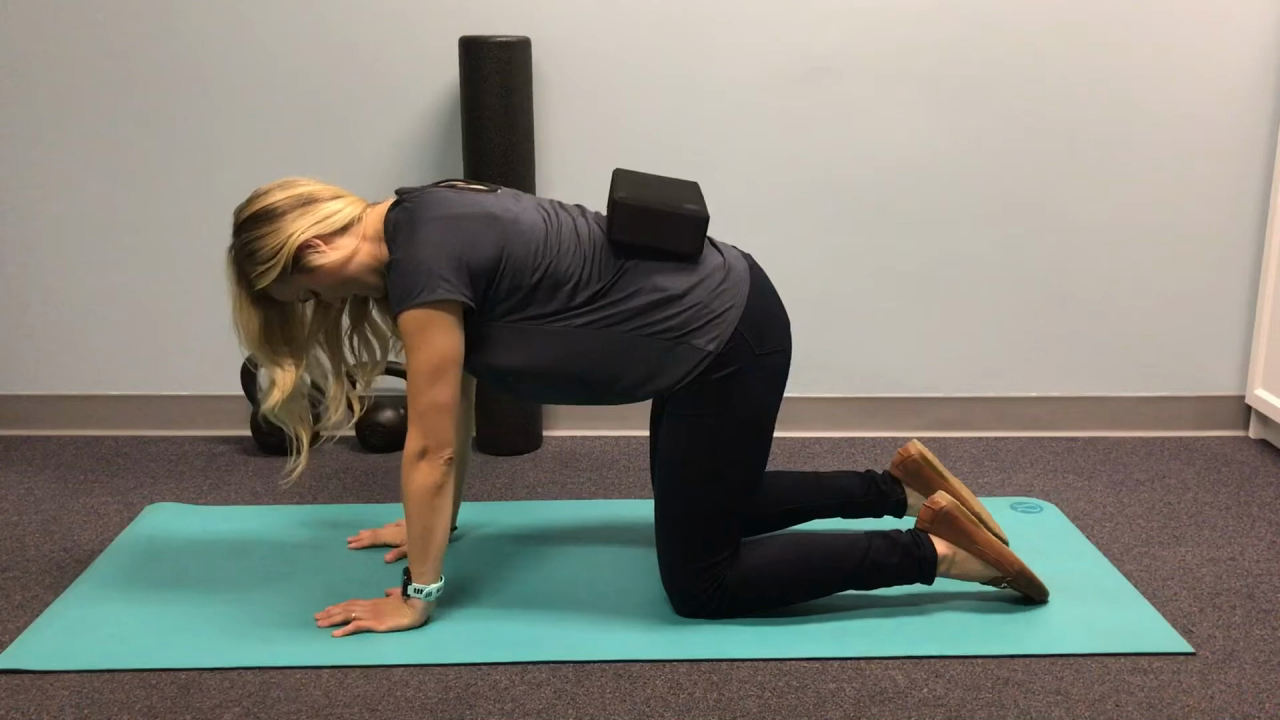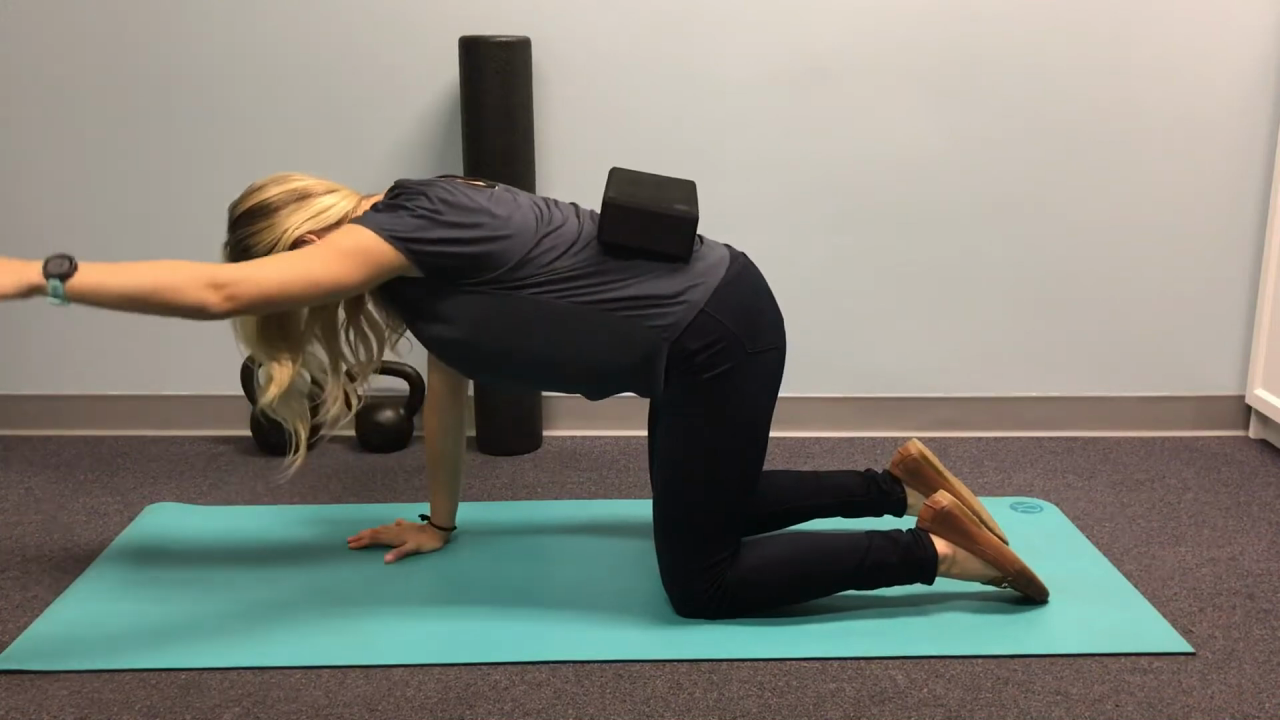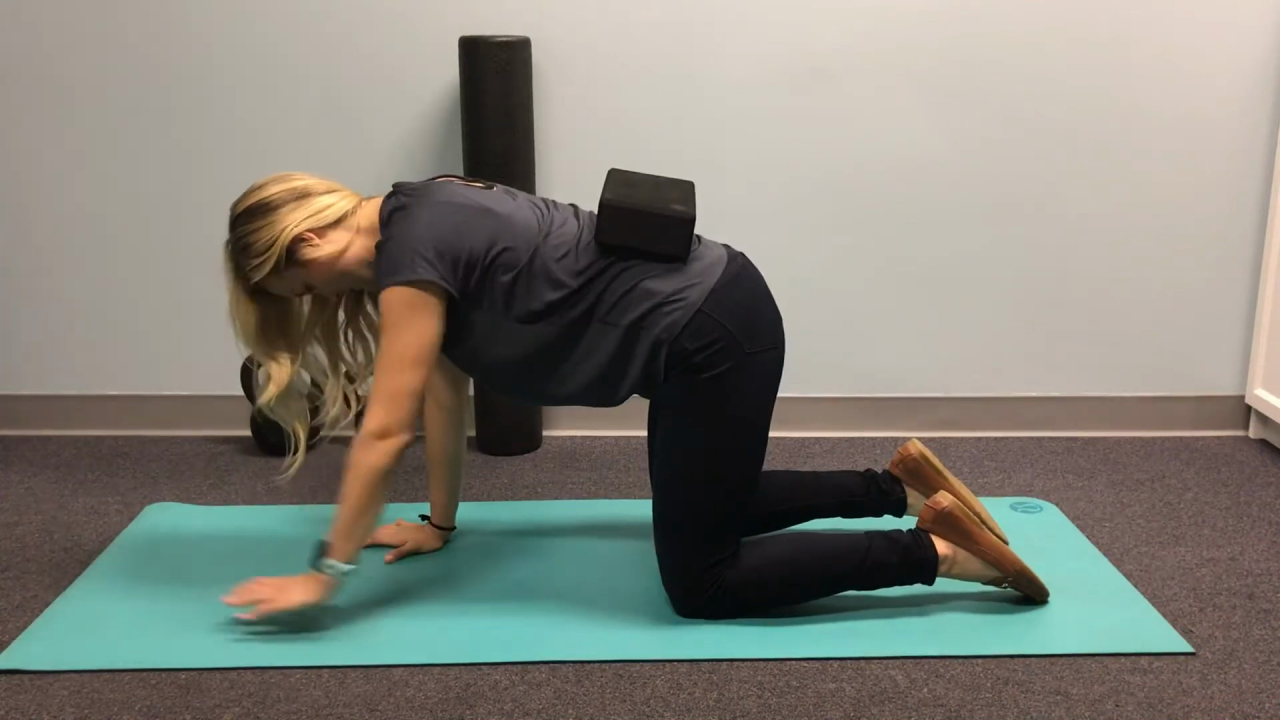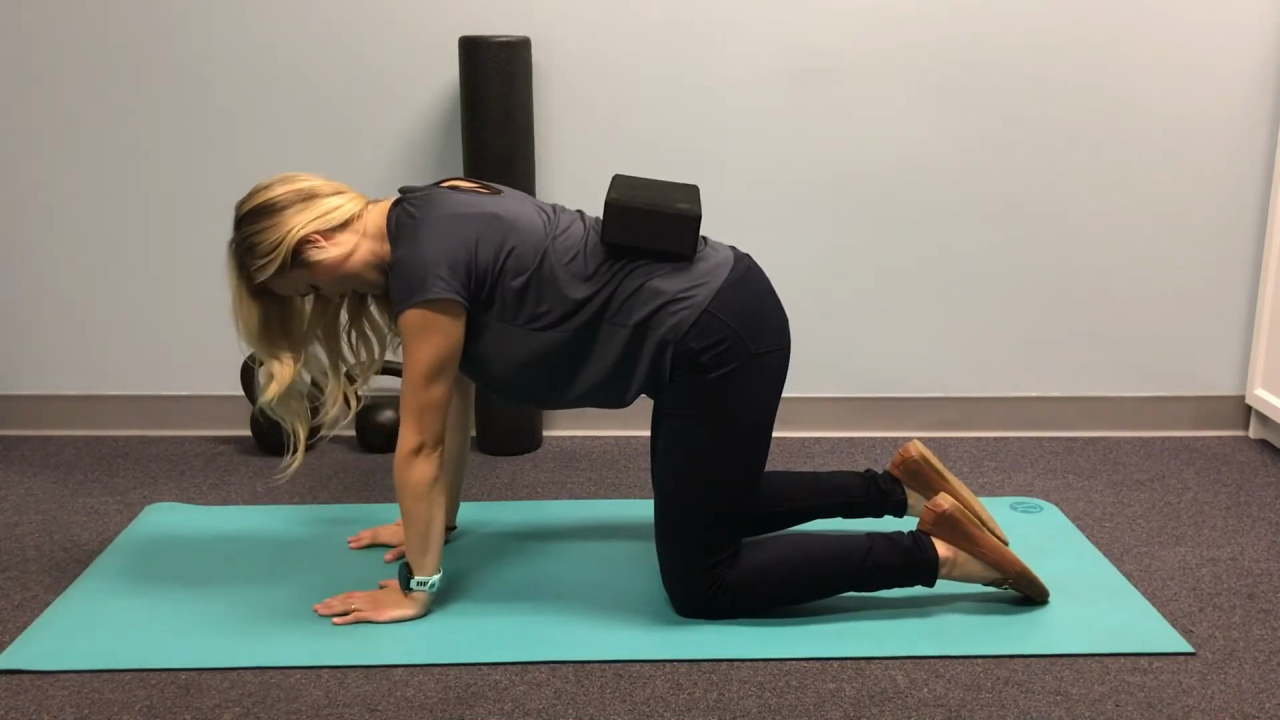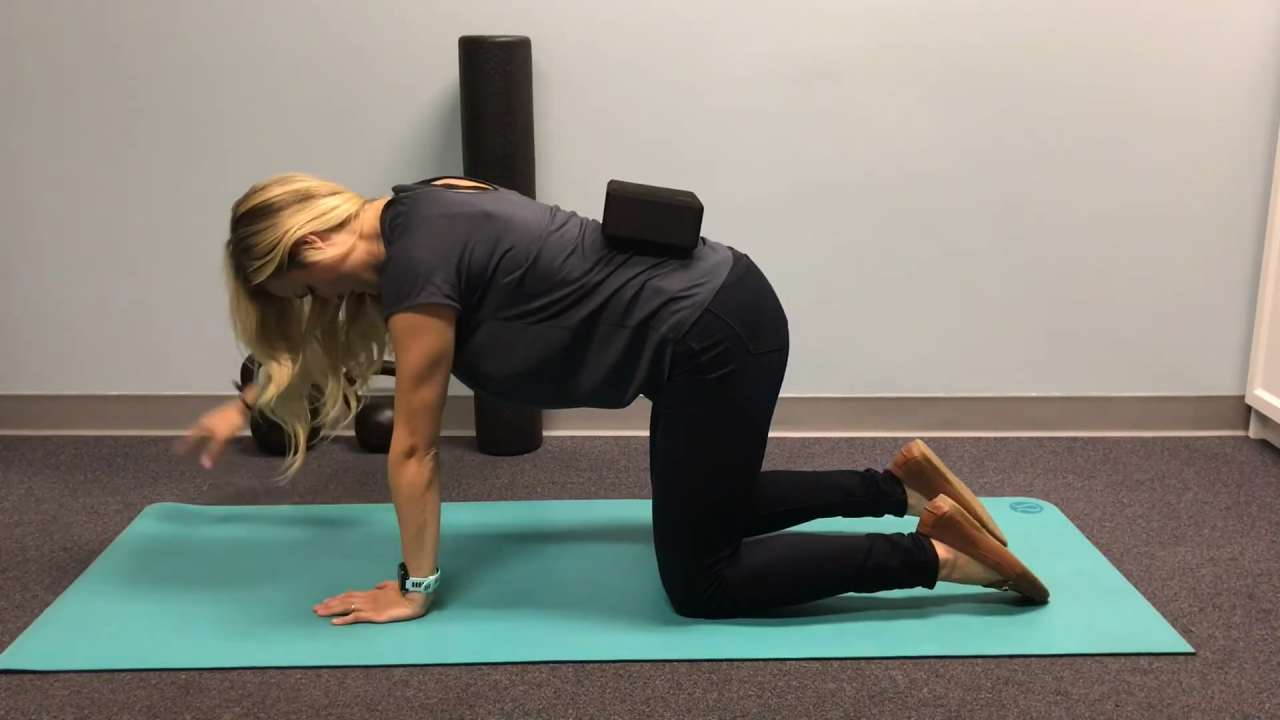
dt=1s
person 1, frame 1
left shoulder: (422, 267)
right shoulder: (422, 223)
left elbow: (430, 449)
right elbow: (455, 399)
left wrist: (415, 593)
right wrist: (435, 524)
left hip: (725, 342)
right hip: (723, 313)
left knee: (701, 580)
right knee: (710, 504)
left ankle: (937, 550)
right ankle: (902, 484)
person 1, frame 2
left shoulder: (402, 234)
right shoulder: (421, 234)
left elbow: (215, 289)
right elbow: (447, 382)
right wrist: (437, 521)
left hip: (716, 337)
right hip: (710, 321)
left knee: (701, 578)
right knee: (709, 508)
left ankle: (939, 549)
right ankle: (902, 485)
person 1, frame 3
left shoulder: (408, 254)
right shoulder: (420, 218)
left elbow: (387, 430)
right elbow: (446, 388)
left wrist: (325, 569)
right wrist: (437, 523)
left hip: (712, 337)
right hip: (715, 314)
left knee: (701, 580)
right knee: (716, 505)
left ankle: (939, 549)
right ankle: (900, 484)
person 1, frame 4
left shoulder: (423, 261)
right shoulder: (426, 217)
left elbow: (420, 440)
right elbow: (452, 402)
left wrist: (417, 584)
right wrist: (437, 522)
left hip: (717, 337)
right hip: (719, 311)
left knee: (701, 580)
right knee: (713, 506)
left ankle: (940, 551)
right ankle: (899, 487)
person 1, frame 5
left shoulder: (414, 262)
right shoulder: (415, 215)
left elbow: (414, 446)
right elbow: (344, 334)
left wrist: (413, 587)
right wrist: (244, 404)
left hip: (712, 341)
right hip: (724, 308)
left knee: (701, 580)
right knee: (715, 505)
left ankle: (939, 552)
right ankle: (900, 483)
